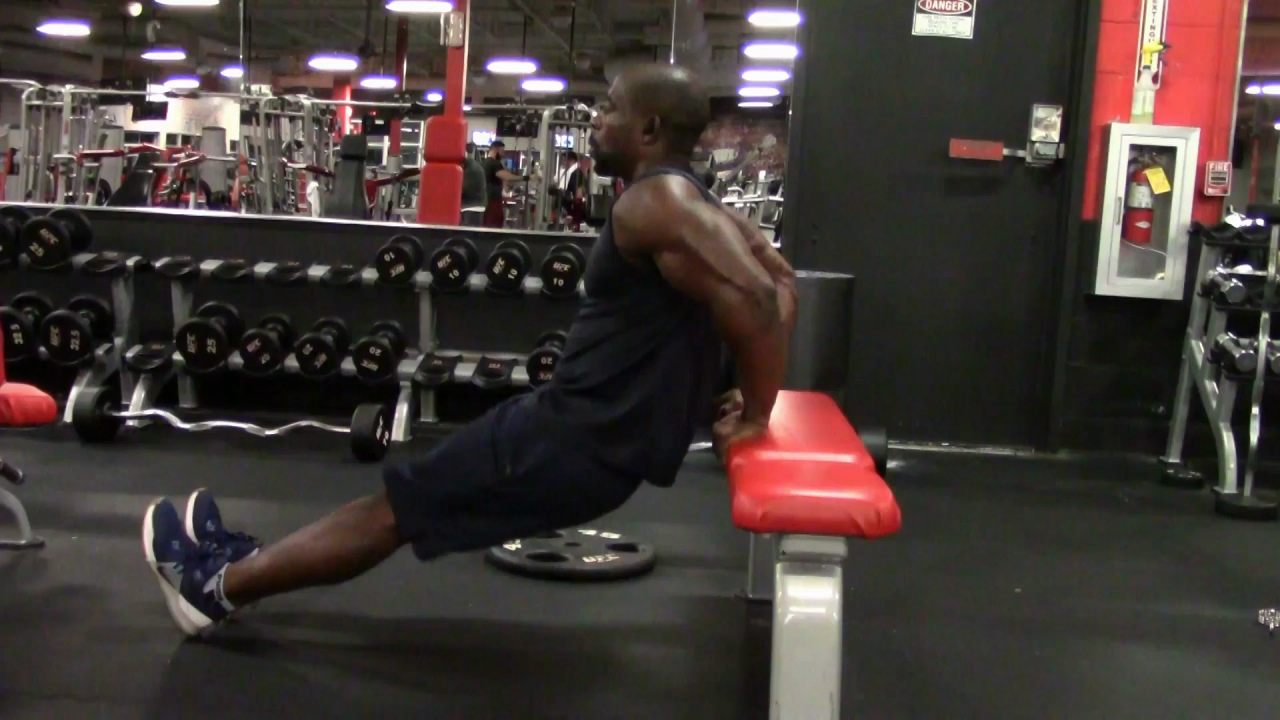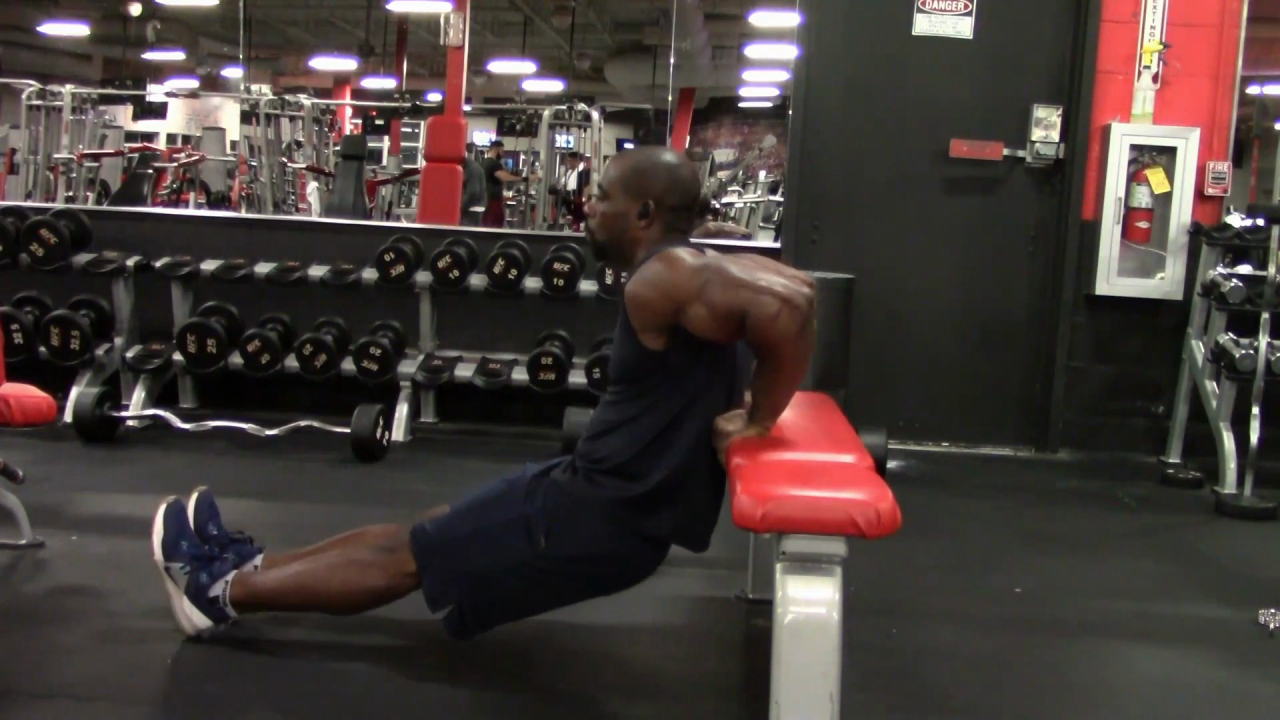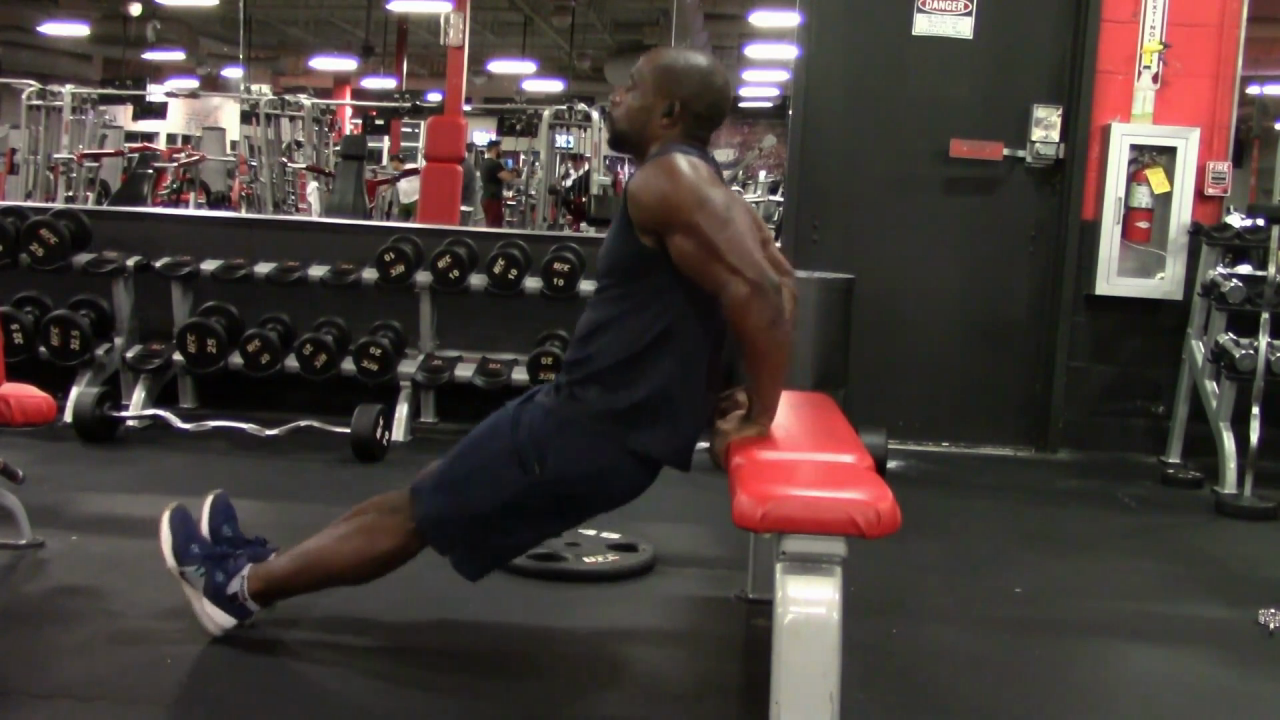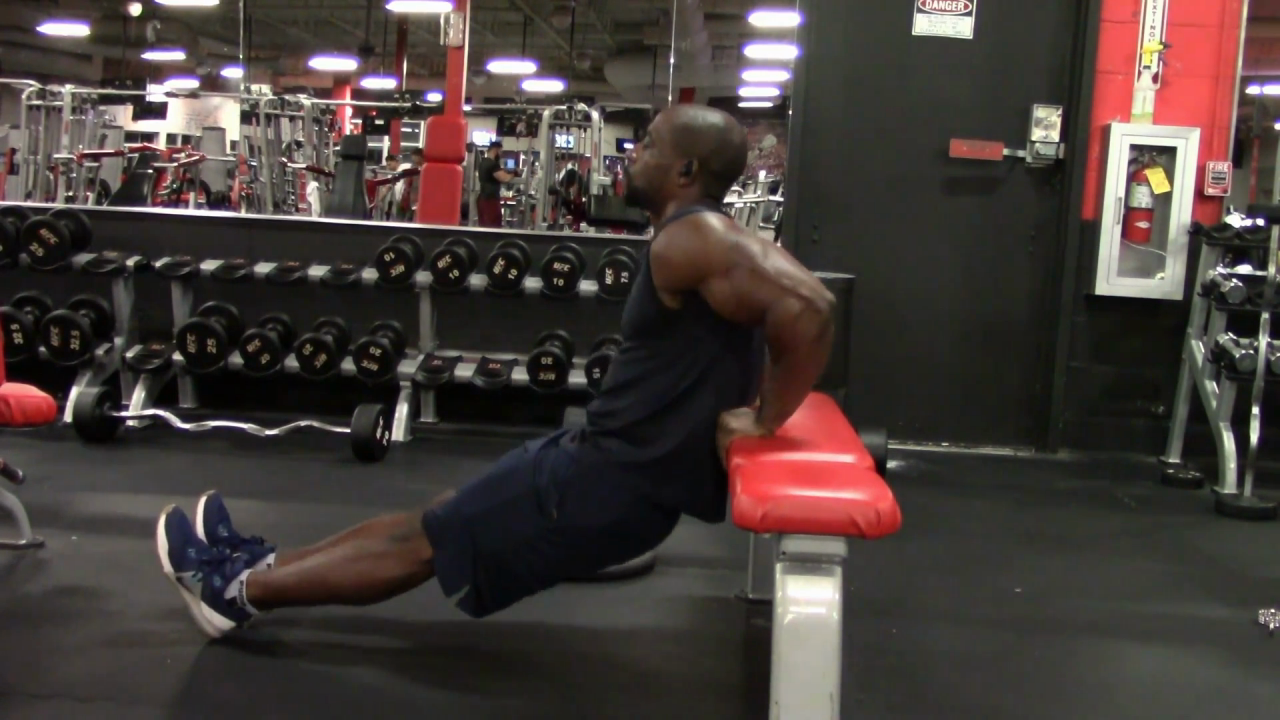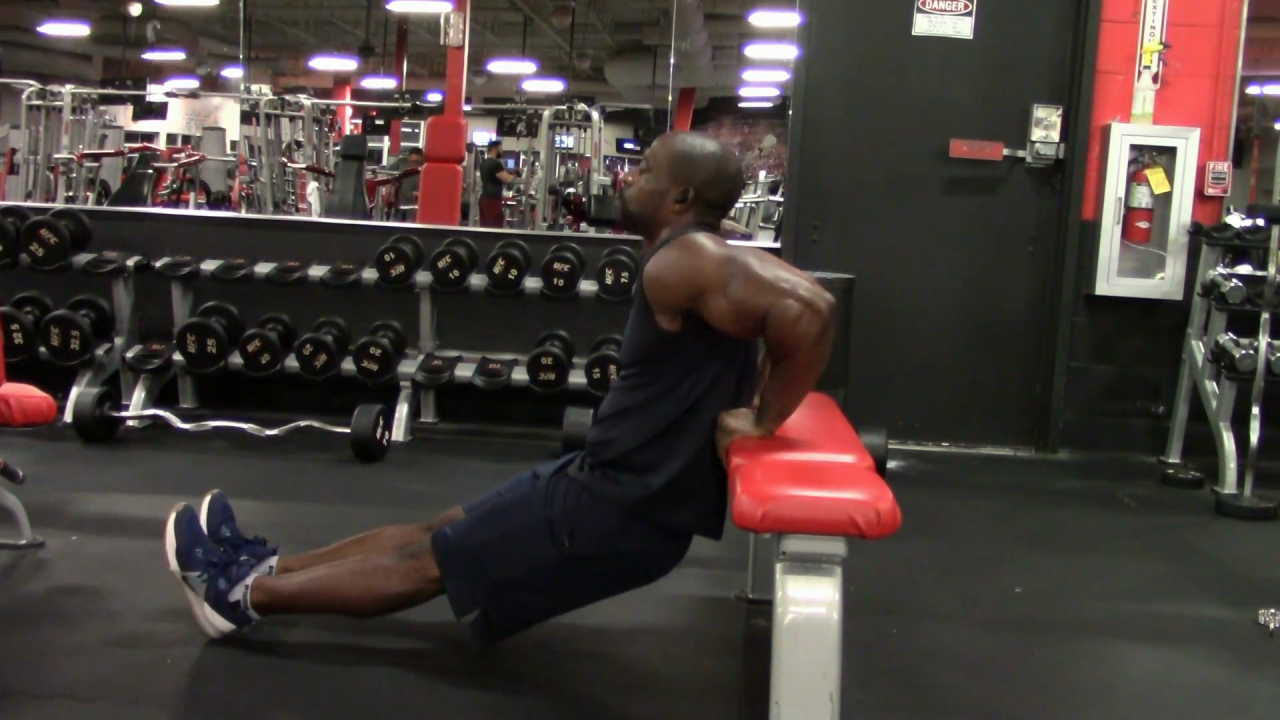
dt=1s
person 1, frame 1
left shoulder: (654, 202)
right shoulder: (690, 203)
left elbow: (752, 299)
right elbow: (780, 282)
left wrist: (756, 416)
right wrist: (751, 392)
left hip: (581, 441)
right hip: (593, 426)
left knee: (398, 507)
right knee: (409, 492)
left ankle: (216, 587)
right ankle: (245, 562)
person 1, frame 2
left shoulder: (663, 279)
right shoulder: (698, 270)
left elbow: (789, 310)
right elbow: (799, 288)
left wrist: (758, 421)
right wrist: (756, 401)
left hip: (609, 516)
right hip: (606, 487)
left knee: (410, 559)
right knee: (431, 529)
left ankle: (222, 592)
right ankle: (252, 566)
person 1, frame 3
left shoulder: (668, 180)
right shoulder: (697, 187)
left elbow: (758, 295)
right elbow: (770, 282)
left wrist: (759, 418)
right wrist: (749, 396)
left hip: (599, 430)
right hip: (597, 408)
left knee: (419, 514)
right knee: (428, 497)
left ankle: (240, 585)
right ankle: (261, 566)
person 1, frame 4
left shoulder: (690, 239)
right shoulder: (707, 237)
left elbow: (807, 309)
right elbow: (784, 311)
left wrist: (766, 421)
right wrist: (755, 402)
left hip: (619, 480)
right hip: (611, 455)
left knee: (427, 543)
right knee: (439, 518)
left ankle: (238, 590)
right ankle: (266, 565)
person 1, frame 5
left shoulder: (682, 263)
right shoulder: (700, 261)
left elbow: (809, 311)
right elbow: (790, 305)
left wrist: (764, 422)
right wrist: (756, 402)
left hip: (626, 510)
right hip: (614, 481)
left knee: (433, 561)
right knee: (443, 530)
left ankle: (242, 593)
right ankle: (270, 568)
